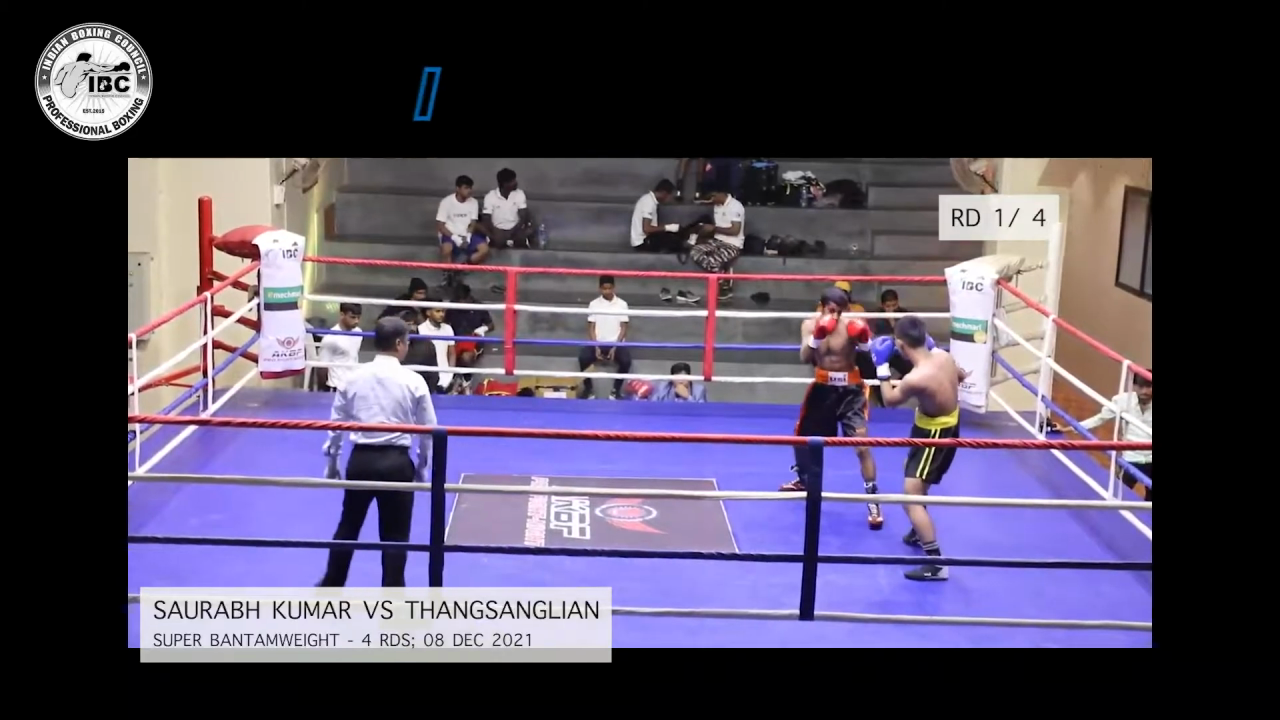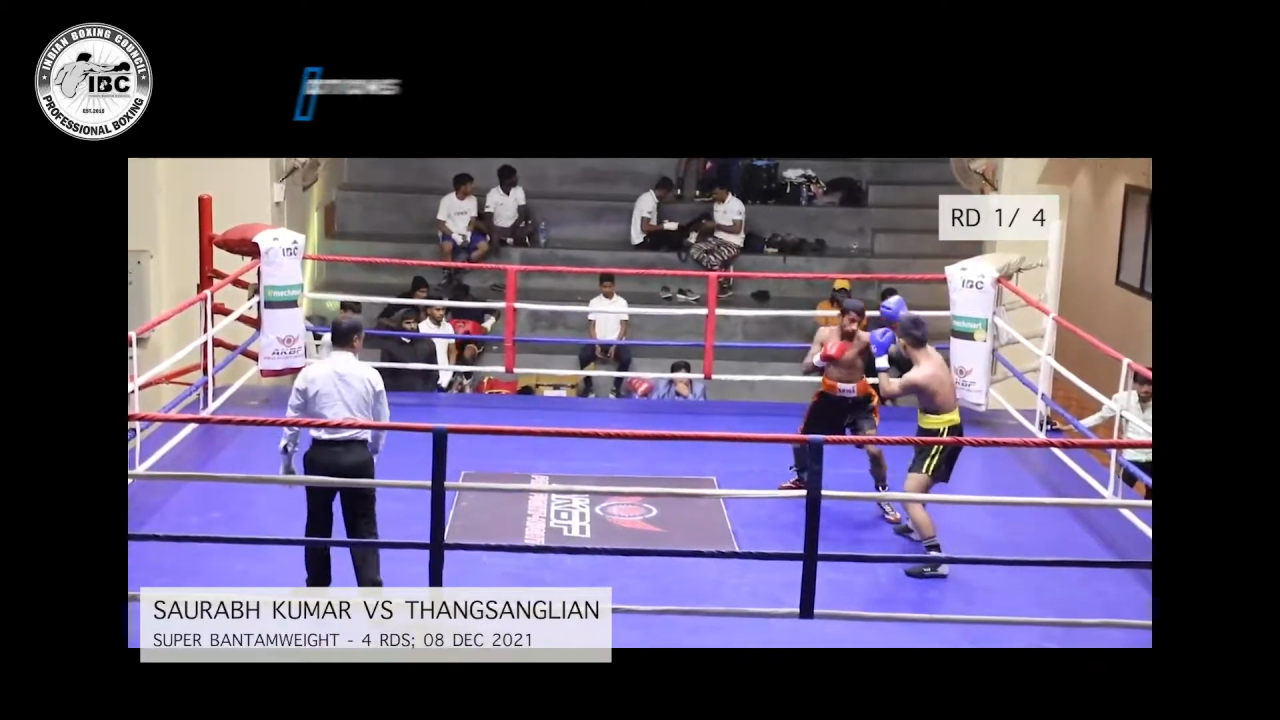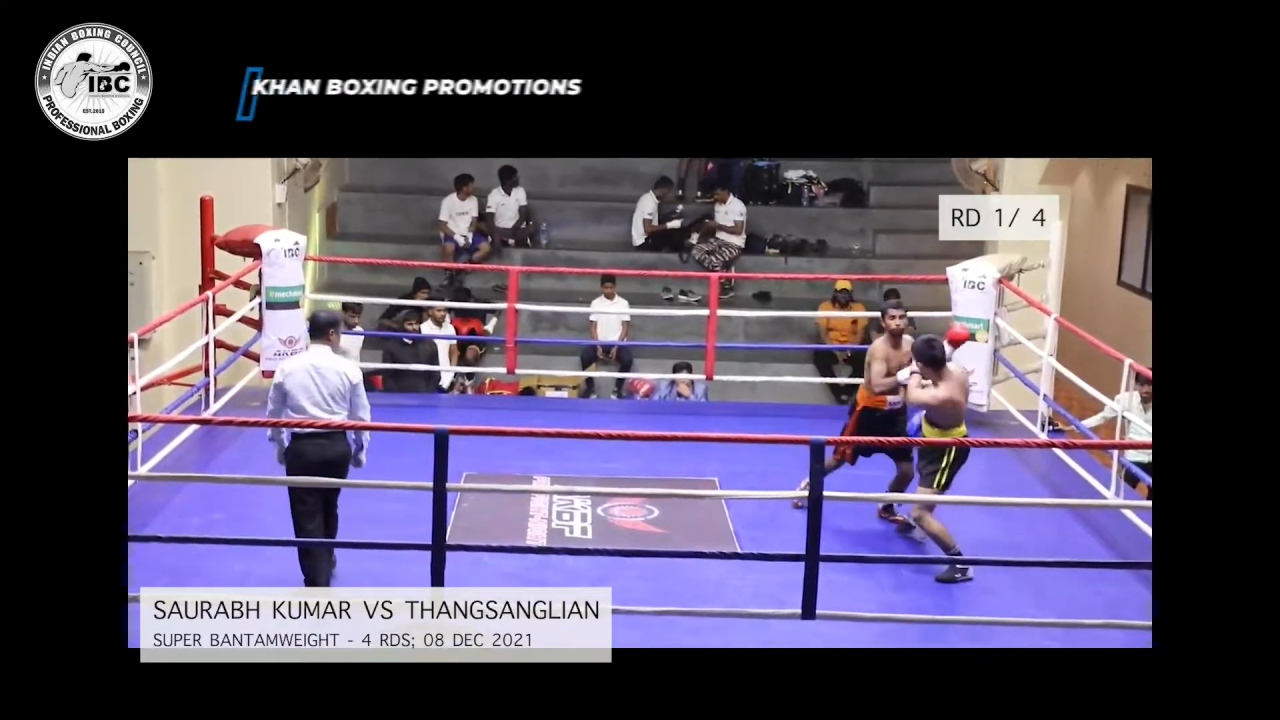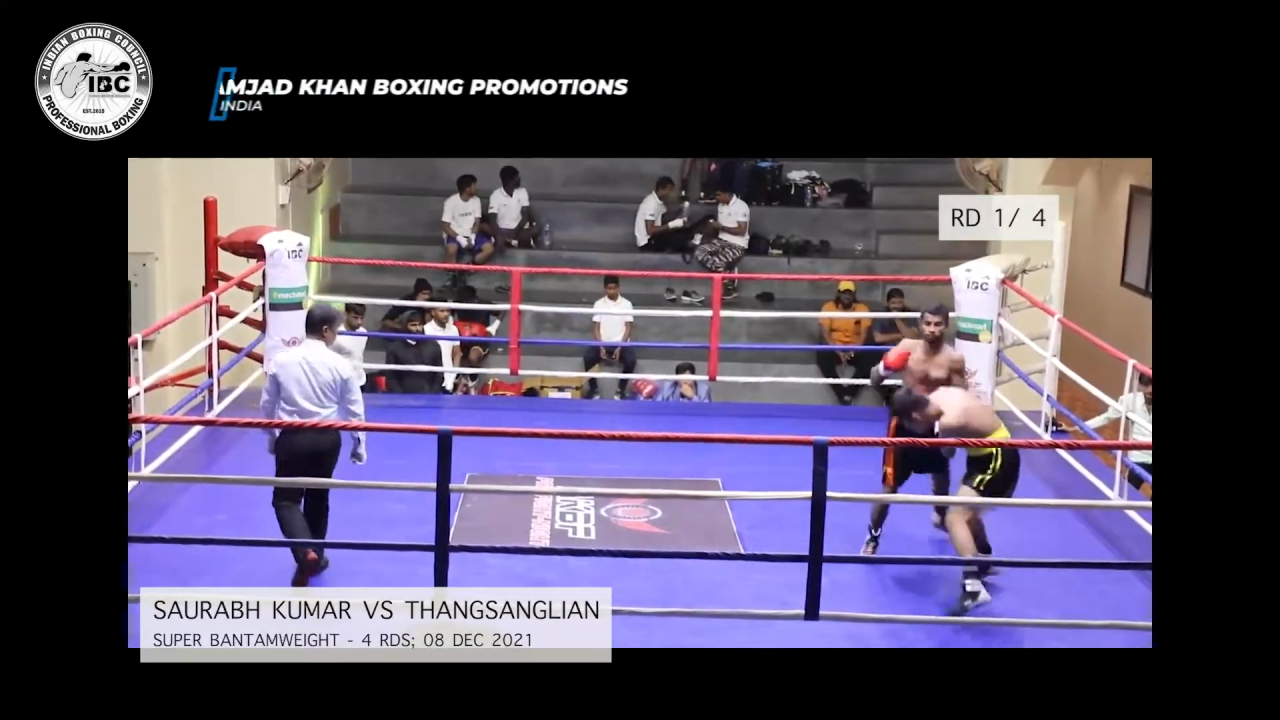
dt=0.3s
person 1, frame 1
left shoulder: (353, 377)
right shoulder: (413, 381)
left elbow: (336, 423)
right elbow: (428, 428)
left wrist: (331, 461)
right wrist: (423, 465)
left hip: (361, 460)
right hip: (396, 462)
left knee: (348, 527)
right knee: (395, 536)
left ankle: (331, 586)
person 1, frame 2
left shoulder: (310, 374)
right shoulder: (370, 375)
left elbow: (293, 421)
right elbow: (381, 422)
left wrist: (287, 460)
right wrist: (372, 452)
left hip: (320, 455)
right hip: (358, 455)
left knee: (318, 525)
right knee: (363, 527)
left ankle: (317, 586)
right ankle: (370, 591)
person 1, frame 3
left shoulder: (288, 368)
right shoulder: (347, 369)
left elbow: (274, 413)
right elbow: (361, 415)
left wrist: (280, 444)
right wrist: (360, 450)
left hip: (302, 448)
right hip: (337, 446)
left knee: (307, 518)
right knee: (328, 511)
left ankle: (317, 585)
right ankle: (325, 564)
person 1, frame 4
left shoulder: (281, 360)
right shoulder: (339, 364)
left elbow: (267, 403)
right elbow: (354, 407)
left wrist: (271, 436)
right wrist: (359, 444)
left hip: (291, 438)
right hip: (325, 438)
left knee: (286, 501)
right knee: (318, 498)
left ankle: (305, 554)
right ankle: (315, 557)
person 2, frame 1
left shoulder: (916, 379)
right shoulder: (943, 356)
left elbow: (890, 400)
right elbow: (960, 376)
left wrist: (881, 365)
right wrist: (932, 346)
left hip: (933, 435)
right hip: (947, 429)
left knee: (912, 499)
right knee: (917, 486)
left ankle: (936, 564)
right ankle: (919, 533)
person 2, frame 2
left shoulder: (918, 376)
right shoulder: (932, 353)
left elbow: (887, 391)
left wrist: (881, 357)
right wrist: (904, 318)
left hip: (942, 436)
right hip: (939, 431)
left knee: (910, 496)
right knee: (917, 482)
left ankle: (935, 559)
right ankle: (916, 527)
person 2, frame 3
left shoulder: (935, 398)
right shoulder: (957, 370)
left elbow: (911, 397)
left wrist: (911, 373)
left hip: (947, 450)
right hip: (938, 441)
left knee: (920, 514)
right knee: (919, 475)
left ankle: (960, 563)
right ankle: (925, 529)
person 2, frame 4
left shoulder: (949, 422)
right shoulder: (941, 394)
left elbow: (947, 451)
left wrist: (939, 430)
left hip: (997, 460)
right hip: (992, 454)
left knee: (954, 518)
right knee: (968, 510)
left ankle: (973, 589)
right ankle: (985, 558)
person 3, frame 1
left shoulder: (850, 326)
right shoulder: (809, 325)
right elbow: (805, 358)
left wrist: (864, 341)
right wrist: (816, 335)
left hip: (850, 390)
right hip: (823, 388)
left knee: (862, 446)
right knee: (801, 439)
left ankle: (872, 501)
right ankle: (804, 481)
person 3, frame 2
left shoulder: (865, 339)
right shoulder: (824, 334)
right elbow: (806, 369)
right wrist: (820, 359)
left hip: (859, 399)
right hip: (830, 397)
left knee: (874, 451)
right knee: (802, 444)
left ankle: (883, 500)
right ankle: (801, 478)
person 3, frame 3
left shoulder: (909, 343)
right shoulder: (879, 349)
right elbow: (878, 387)
left hip: (895, 411)
right hip: (870, 409)
left knee: (907, 470)
right knee: (840, 458)
left ankle: (887, 507)
right ankle: (810, 484)
person 3, frame 4
left shoulder: (954, 357)
right shoulder: (908, 347)
right elbow: (875, 380)
right wrist: (884, 369)
left hip: (935, 424)
right hip: (906, 423)
left knee: (942, 481)
right knee: (891, 489)
left ankle: (940, 513)
right ankle: (872, 536)
